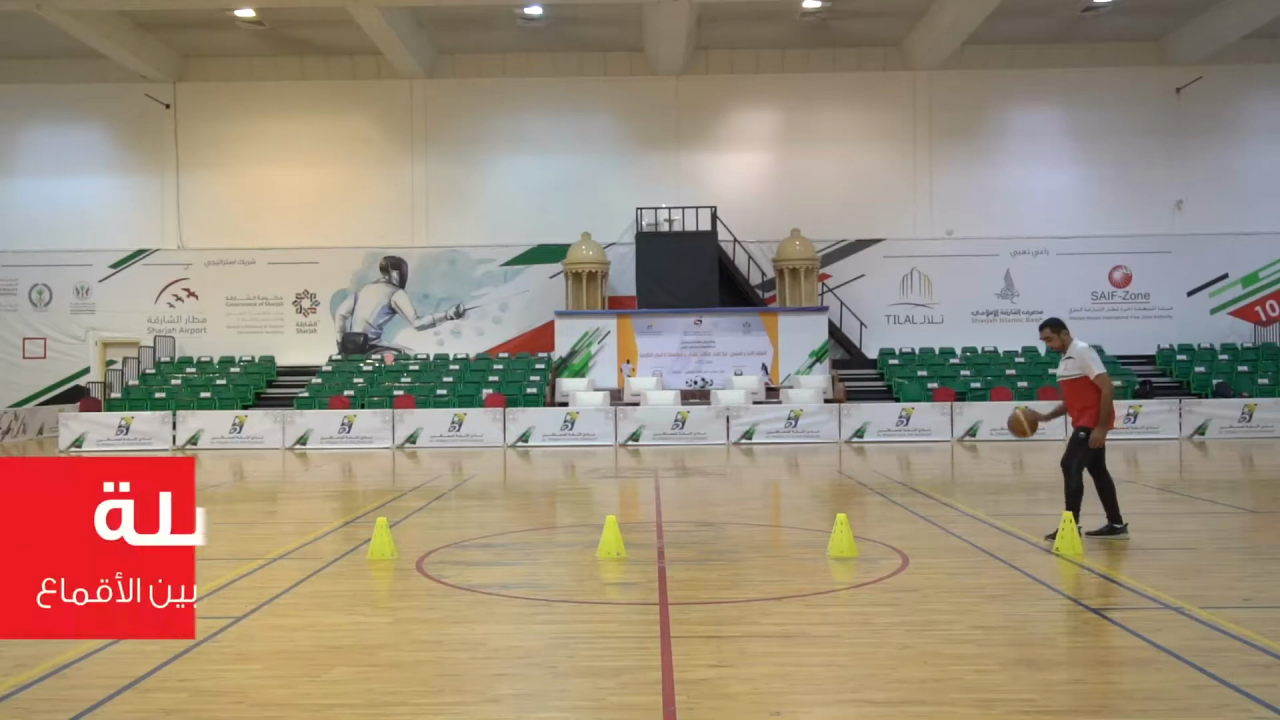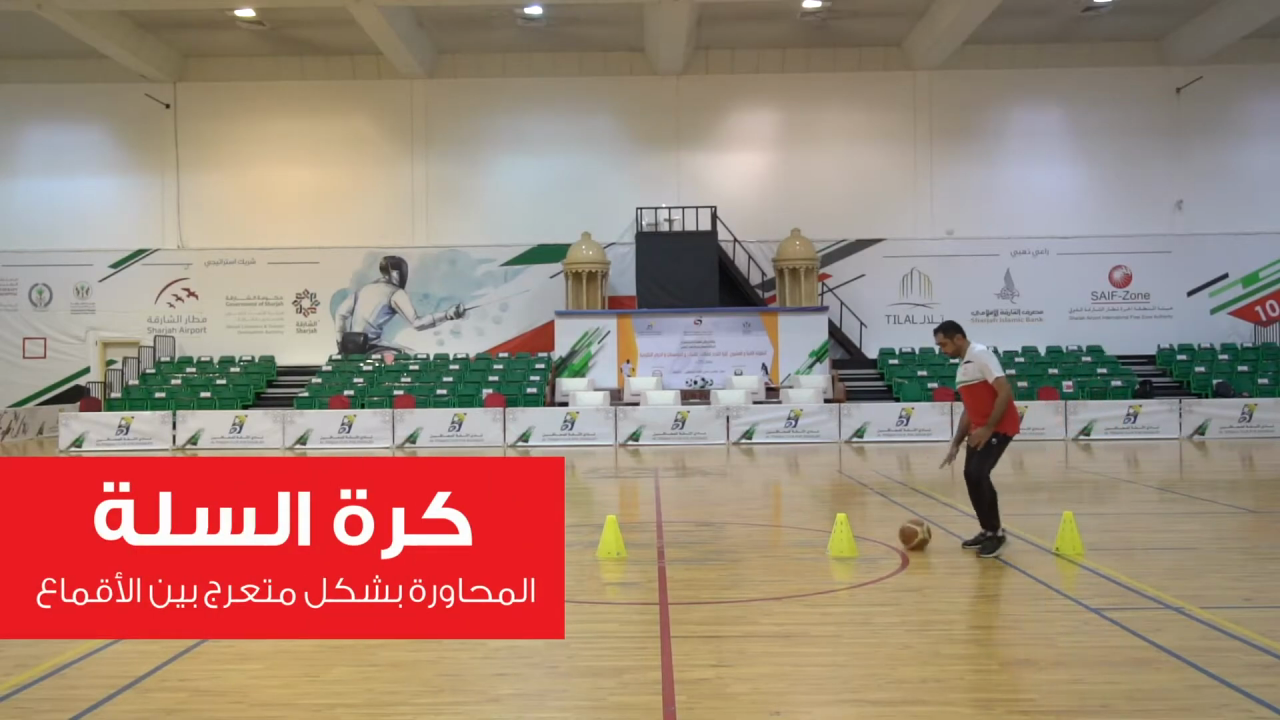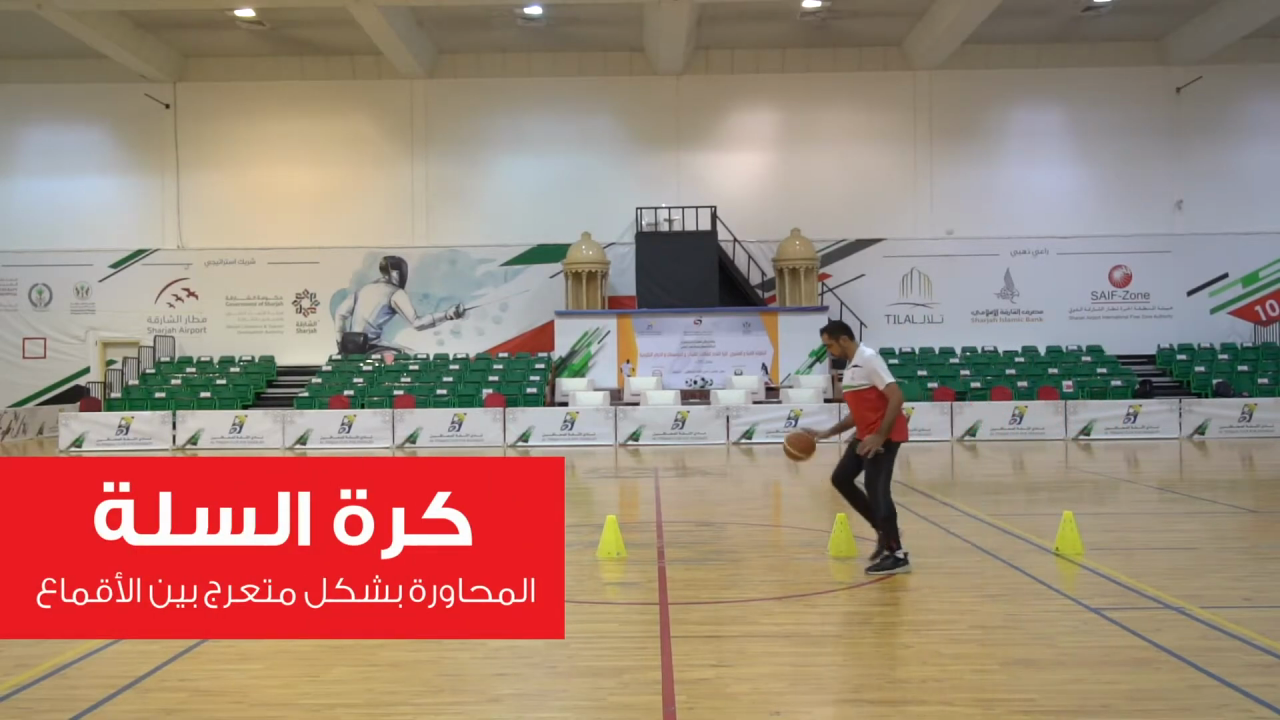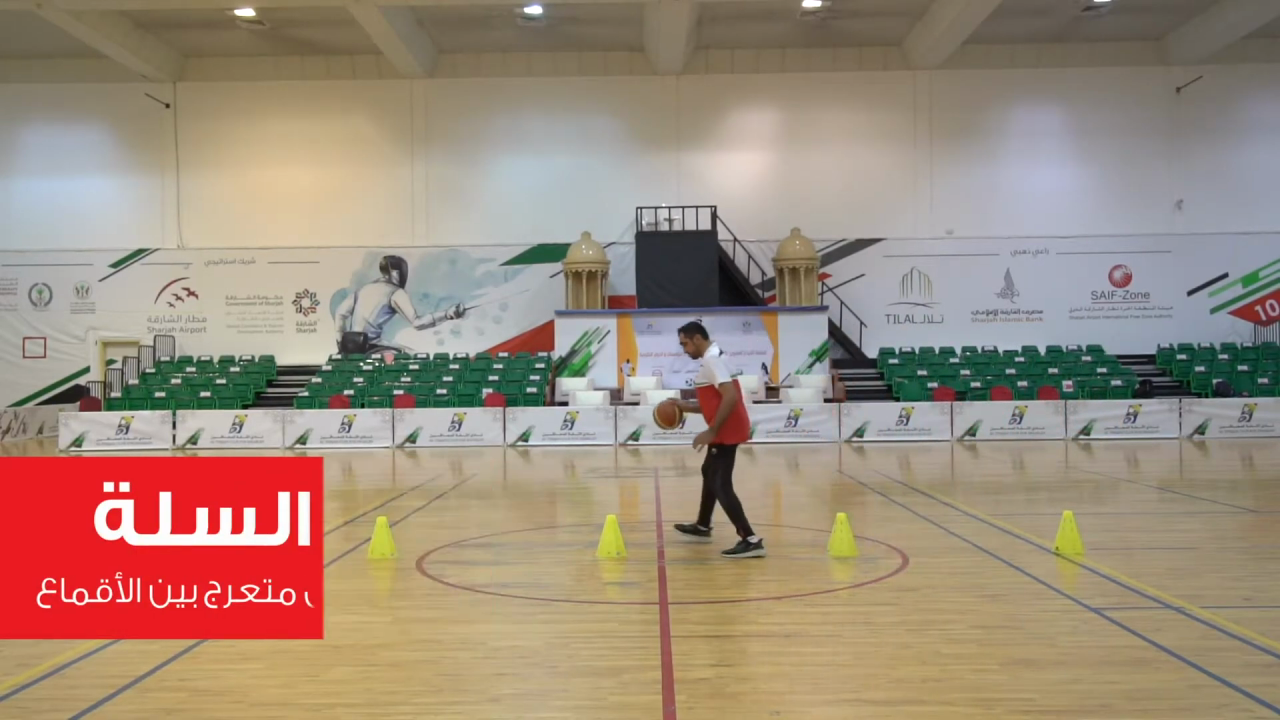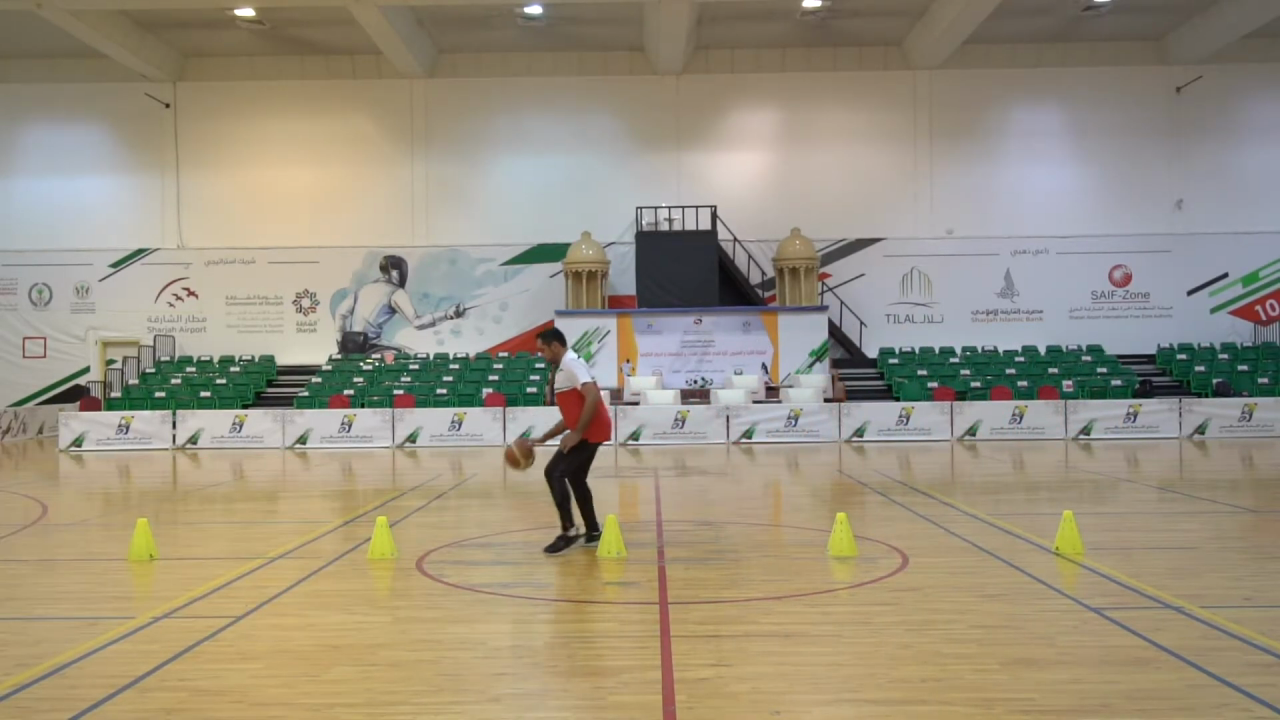
dt=1s
person 1, frame 1
left shoulder: (1083, 352)
right shoulder: (1066, 359)
left elbow: (1107, 388)
left wrist: (1101, 427)
right wrist: (1047, 416)
left hip: (1092, 423)
right hip: (1084, 423)
left knee: (1070, 465)
right knee: (1097, 470)
right ankle: (1116, 525)
person 1, frame 2
left shoulder: (981, 355)
right shoulder: (963, 365)
left elbow: (1006, 392)
right elbow: (969, 410)
left wrist: (989, 428)
right wrist: (955, 446)
left hip: (997, 427)
right hip: (979, 429)
left knee: (978, 474)
right knee: (971, 476)
left ankle: (995, 533)
right ankle: (989, 530)
person 1, frame 3
left shoulder: (869, 360)
right shoulder: (850, 368)
left elbow: (896, 398)
left wrist: (879, 436)
right wrist: (827, 433)
left hip: (885, 436)
right hip: (867, 435)
left knee: (876, 489)
right knee: (841, 479)
left ankle: (897, 554)
right ankle: (885, 531)
person 1, frame 4
left shoulder: (712, 361)
right shoulder: (711, 359)
left elbow: (730, 398)
left wrist: (711, 431)
right wrist: (688, 406)
left hip: (726, 431)
right hip: (727, 430)
left knee: (721, 484)
right knee: (710, 472)
left ankle: (752, 541)
right ankle: (702, 526)
person 1, frame 5
left shoulder: (571, 365)
right shoulder: (566, 367)
left elbow: (593, 397)
right elbow: (571, 413)
left wrist: (577, 433)
right wrist: (546, 436)
left hip: (589, 432)
right hip: (590, 431)
left knee: (554, 473)
right knee: (576, 479)
left ankle: (569, 531)
right ankle: (592, 532)
